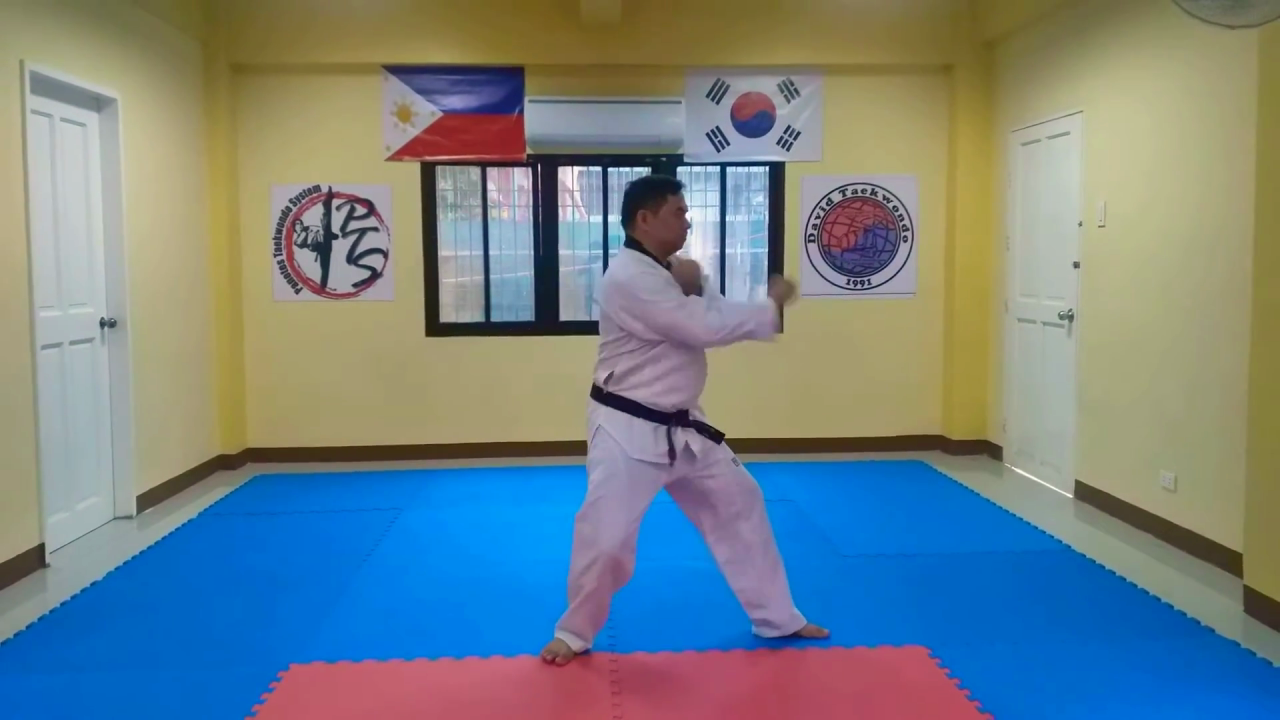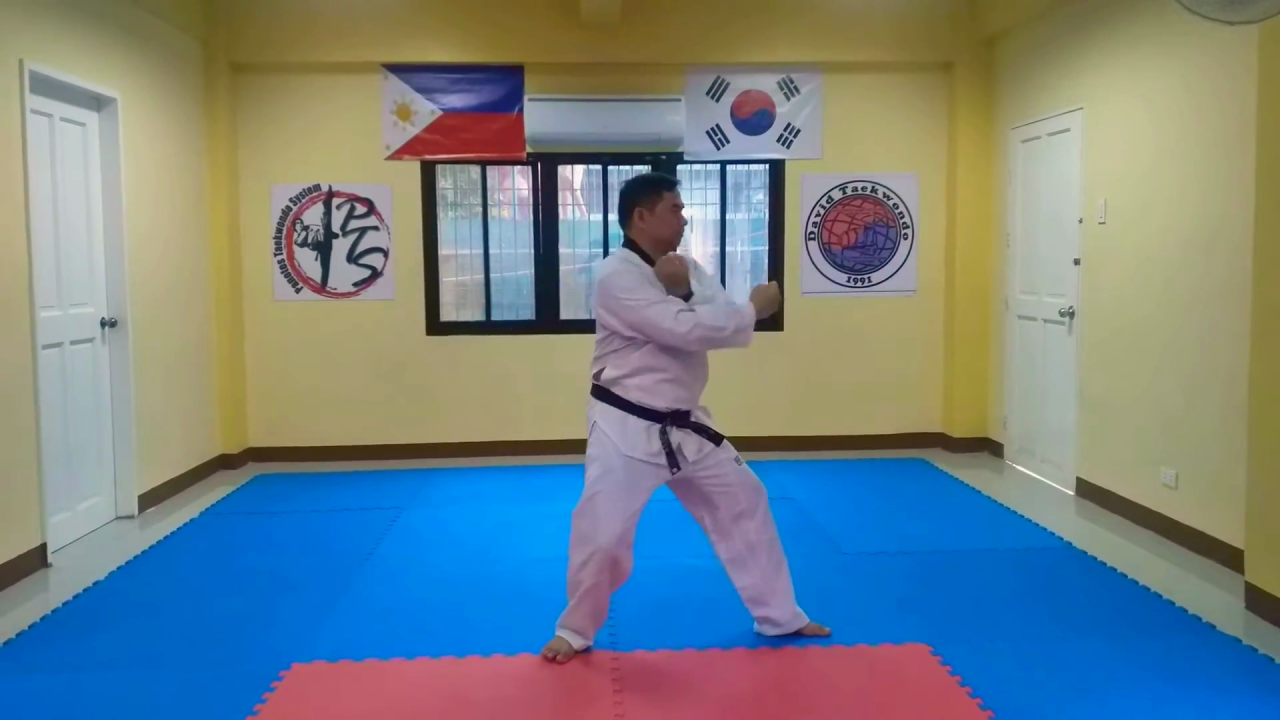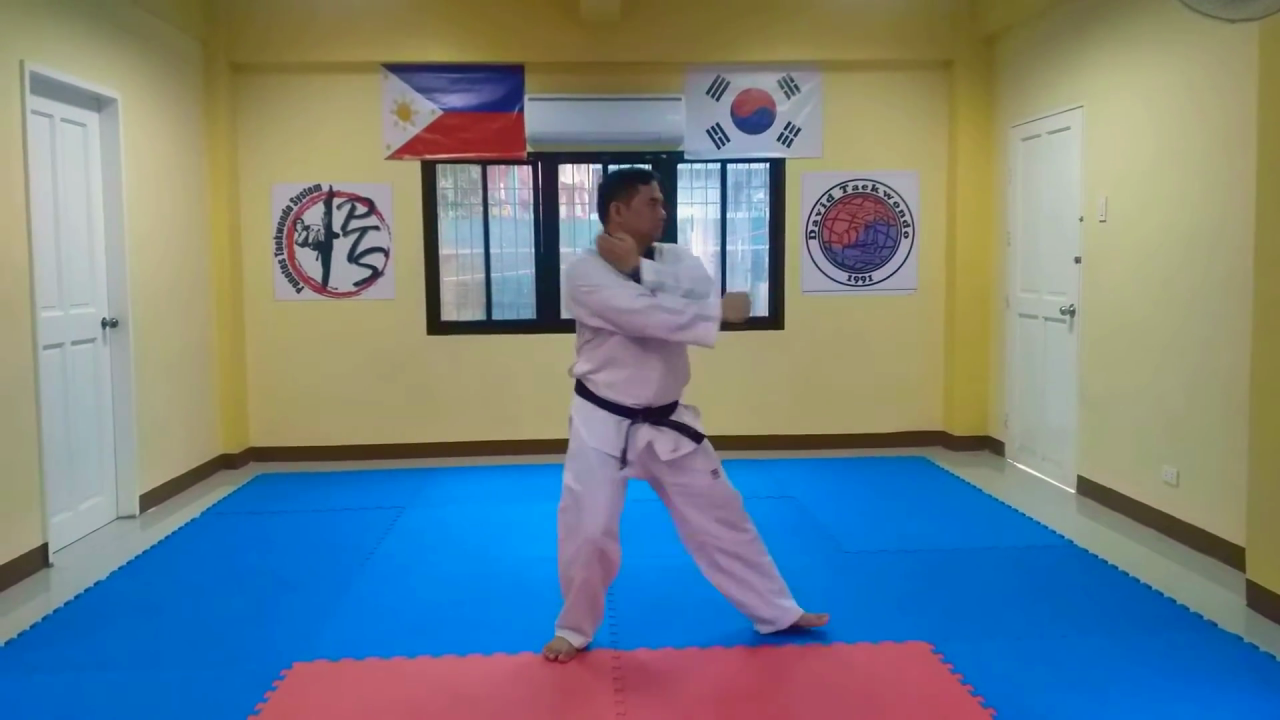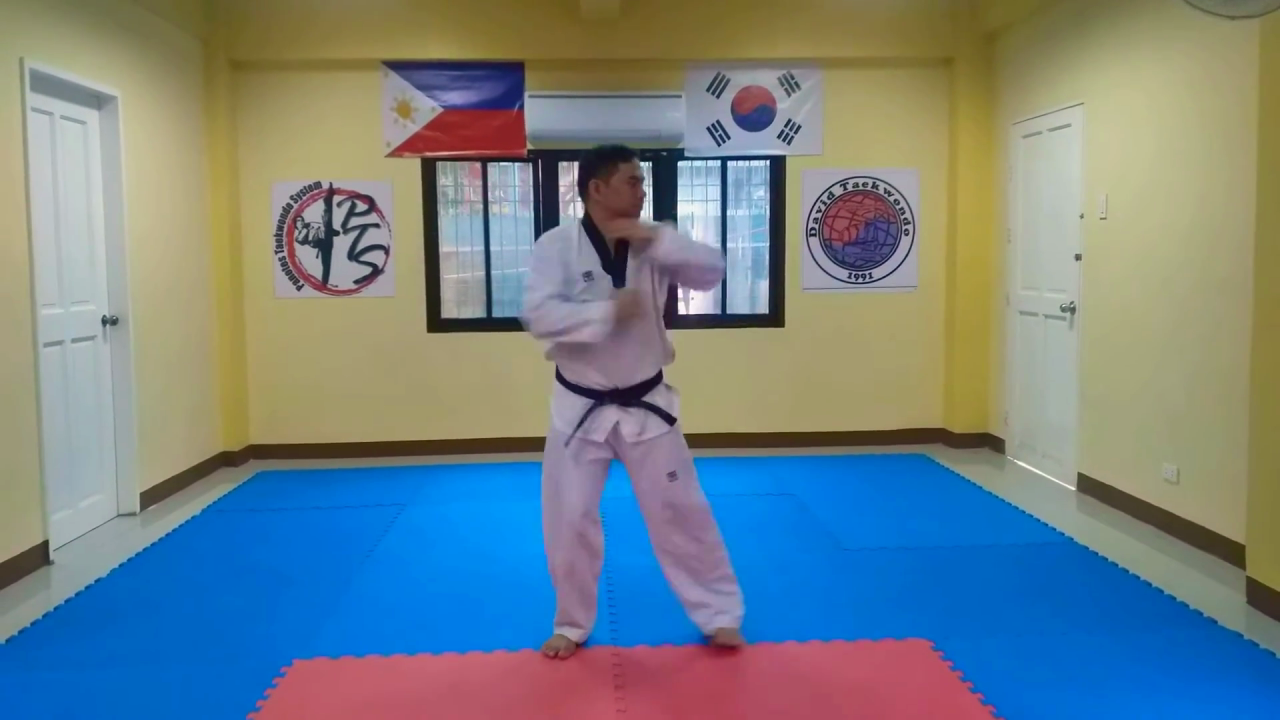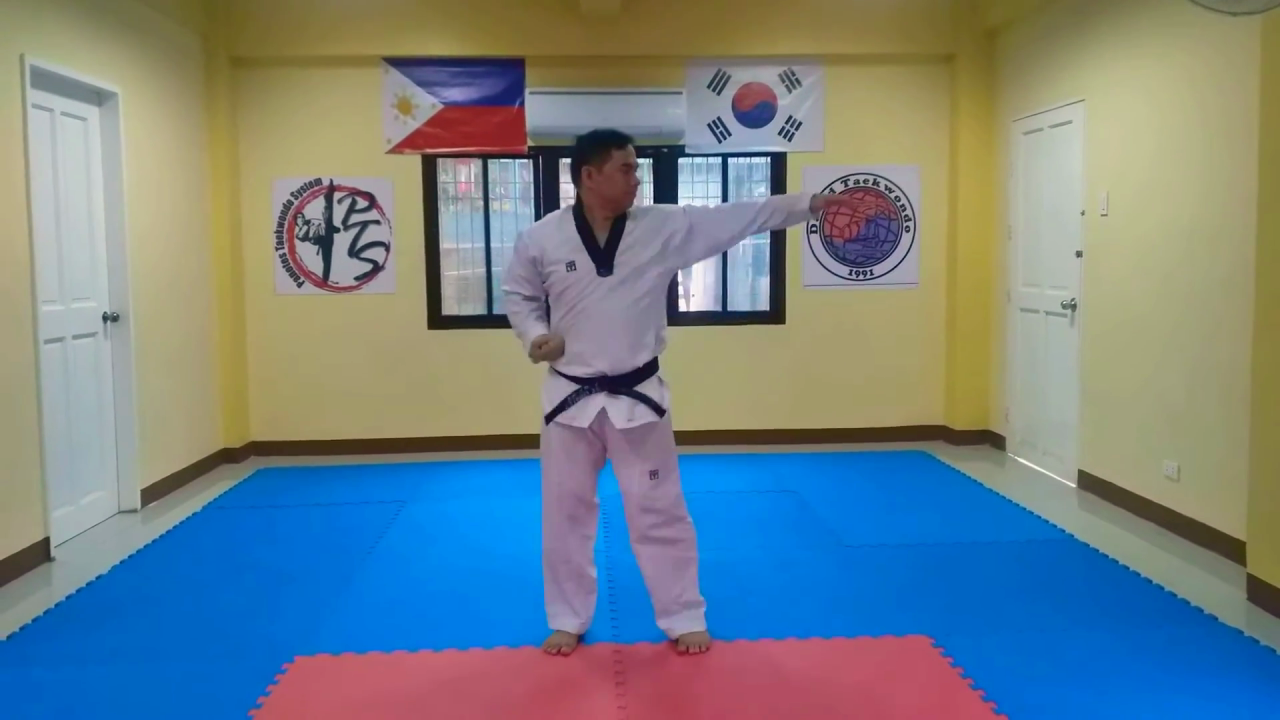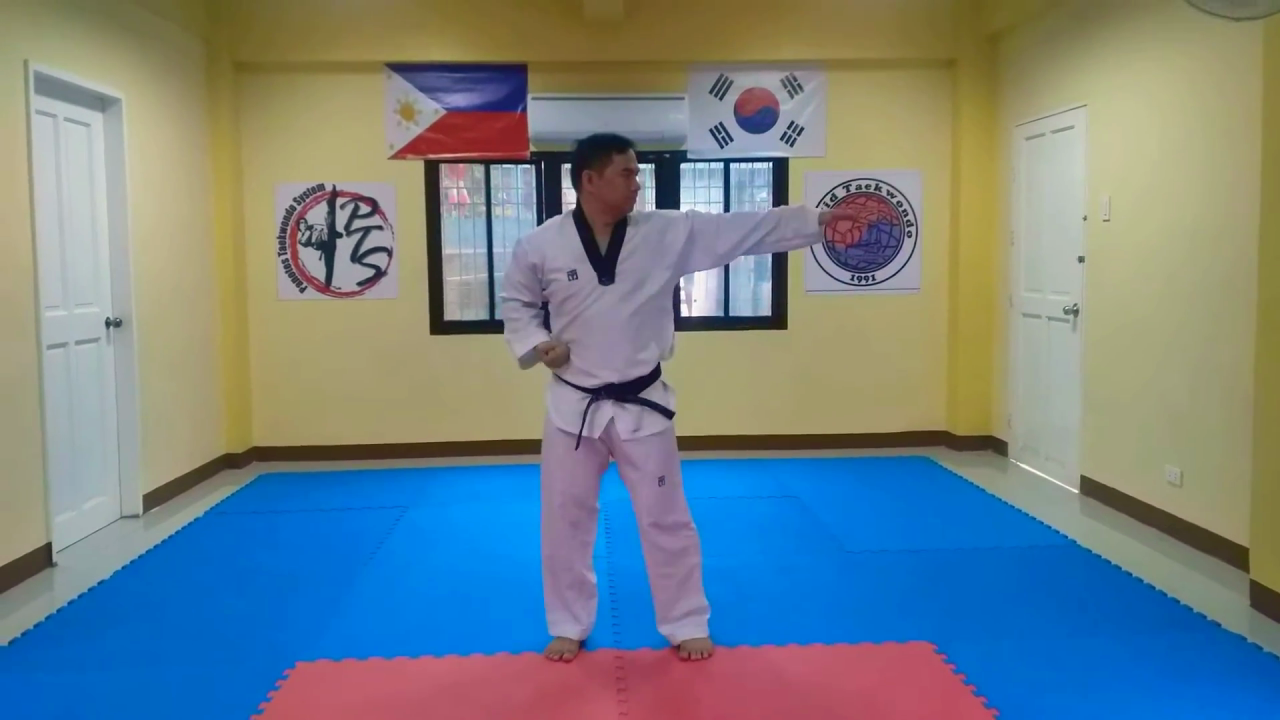
dt=0.2s
person 1, frame 1
left shoulder: (669, 269)
right shoulder: (629, 278)
left elbow: (718, 321)
right elbow: (708, 329)
left wrist: (695, 290)
right wrist: (771, 304)
left hip: (681, 426)
right hip: (628, 430)
left knee: (740, 507)
right knee: (608, 538)
left ankle: (778, 618)
right ankle: (574, 632)
person 1, frame 2
left shoulder: (681, 266)
right shoulder: (616, 276)
left elbow: (726, 316)
right elbow: (683, 329)
left wrist: (692, 287)
right wrist: (752, 309)
left hip: (683, 424)
right hip: (626, 427)
left knee: (744, 505)
right knee: (603, 534)
left ankle: (781, 616)
right ankle: (575, 629)
person 1, frame 3
left shoulder: (674, 258)
right shoulder: (585, 269)
left elbow: (700, 293)
right elbow: (648, 315)
left wrist: (638, 265)
right wrist: (720, 313)
left hip: (669, 422)
right hip: (604, 423)
left knee: (722, 513)
right knee: (588, 530)
left ankle: (780, 612)
right ankle: (575, 627)
person 1, frame 4
left shoulder: (653, 237)
right shoulder: (555, 246)
left elbow: (711, 270)
right elbow: (542, 315)
left wrist: (656, 242)
right wrist: (607, 314)
left hip: (646, 404)
right hip: (579, 406)
left knee: (680, 509)
right knee: (570, 519)
left ankle: (718, 612)
right ankle: (572, 623)
person 1, frame 5
left shoulder: (665, 227)
right shoulder: (541, 238)
left elbow: (739, 217)
right elbow: (518, 295)
left wrist: (806, 203)
right wrist: (535, 336)
left hip: (636, 397)
right hip: (569, 396)
left knee: (659, 511)
right knee: (565, 511)
left ankle: (684, 618)
right ankle: (568, 621)
person 1, frame 6
left shoulder: (667, 232)
right shoulder: (540, 244)
left elbow: (743, 228)
right elbow: (515, 302)
left wrist: (814, 220)
right wrist: (533, 344)
left hip: (641, 404)
right hip: (573, 404)
left knee: (666, 518)
right knee: (566, 517)
left ankle: (686, 624)
right ankle: (568, 627)
